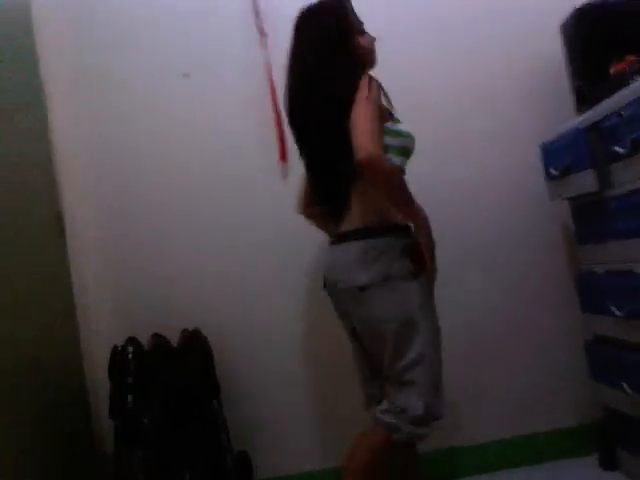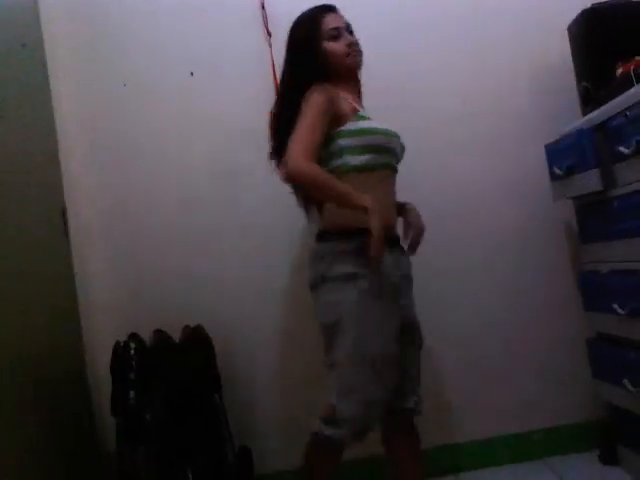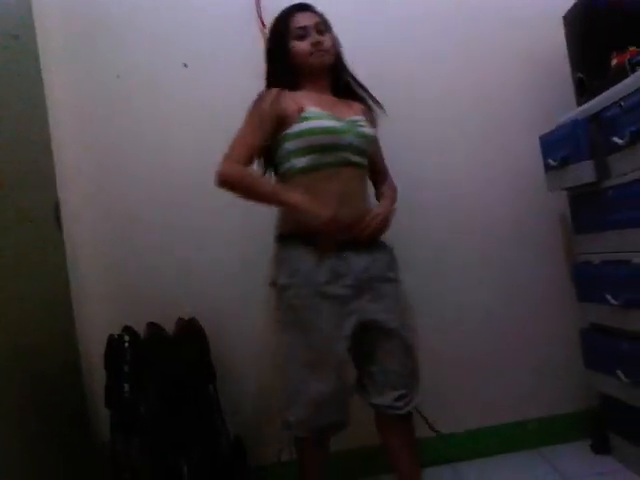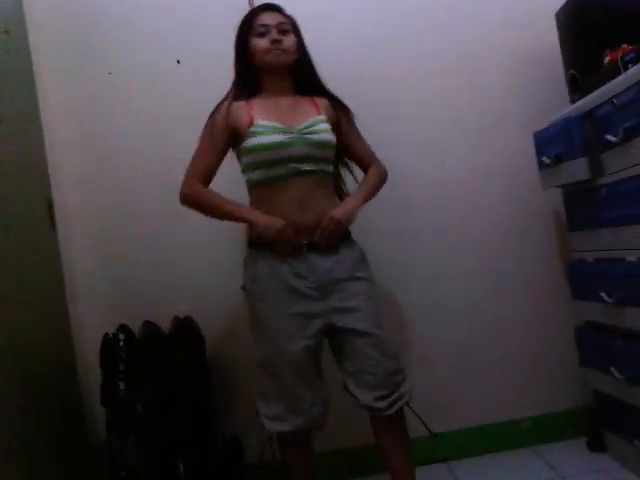
dt=0.2s
person 1, frame 1
left shoulder: (315, 108)
right shoulder: (362, 87)
left elbow: (310, 203)
right elbow: (368, 155)
right wrist: (418, 218)
left hip: (345, 261)
right hip: (382, 257)
left knee: (393, 397)
right knee: (412, 403)
person 1, frame 2
left shoulder: (348, 104)
right shoulder: (321, 95)
right elbow: (295, 166)
left wrist: (403, 207)
right wrist: (368, 207)
left hip: (377, 256)
right hip: (349, 261)
left knee: (399, 396)
right knee: (357, 402)
person 1, frame 3
left shoulder: (360, 107)
right shoulder: (278, 101)
left elbow: (382, 176)
right elbow: (229, 172)
left wrist: (386, 203)
right wrist: (299, 204)
left hip: (370, 258)
right hip: (308, 263)
left knee: (394, 387)
right knee: (316, 396)
person 1, frame 4
left shoulder: (327, 106)
right shoulder: (234, 112)
left elbow: (375, 167)
right elbow: (191, 189)
left wrist: (351, 205)
right wrist: (255, 218)
left hip: (341, 260)
right hip: (276, 267)
left knee: (380, 379)
right knee: (291, 397)
